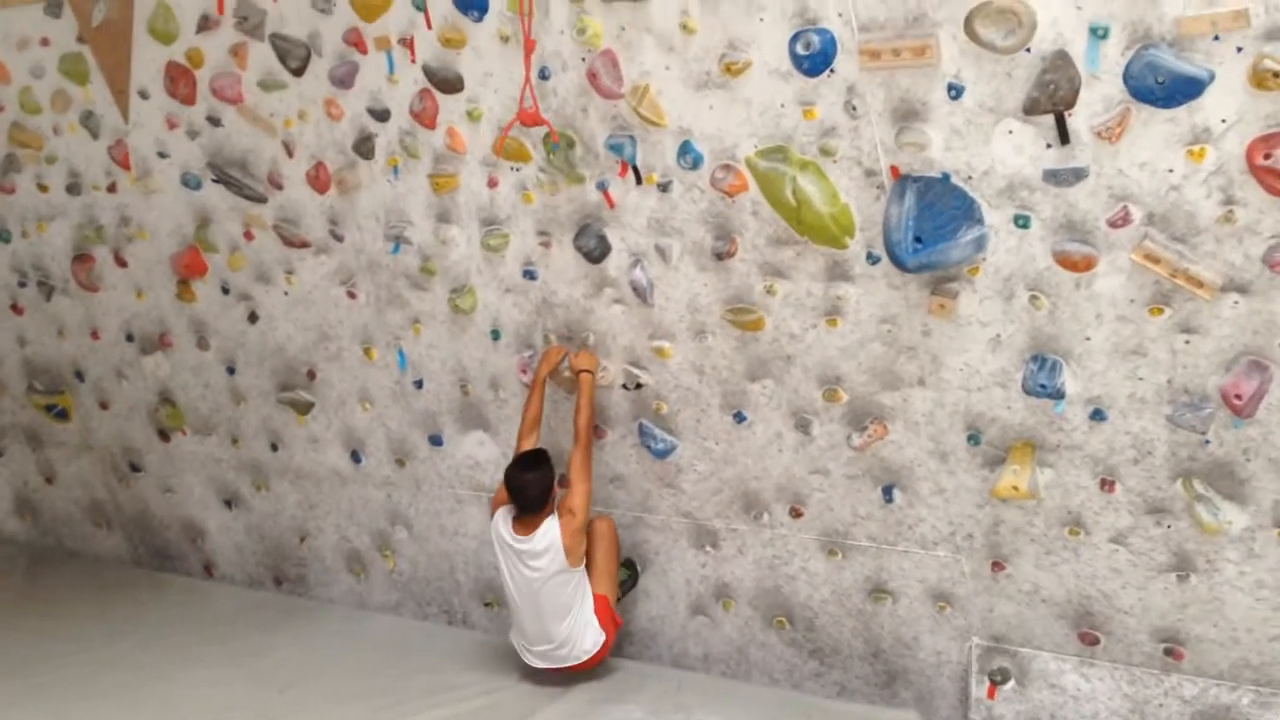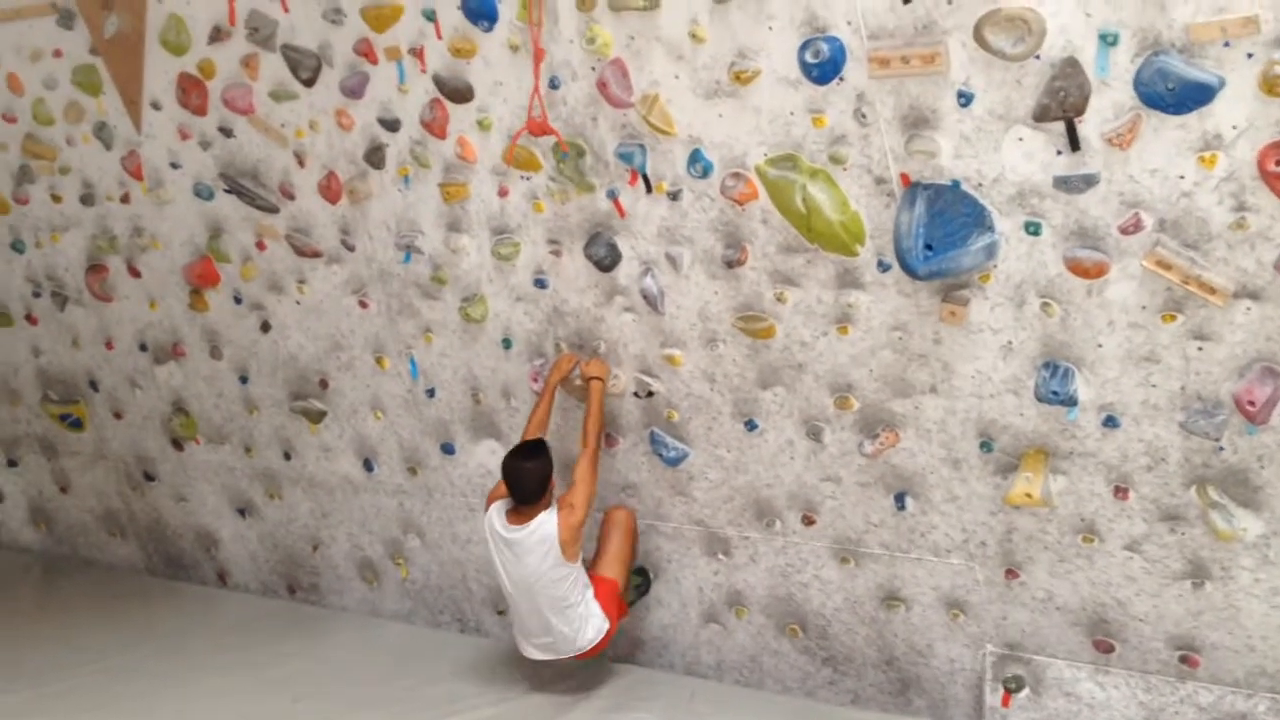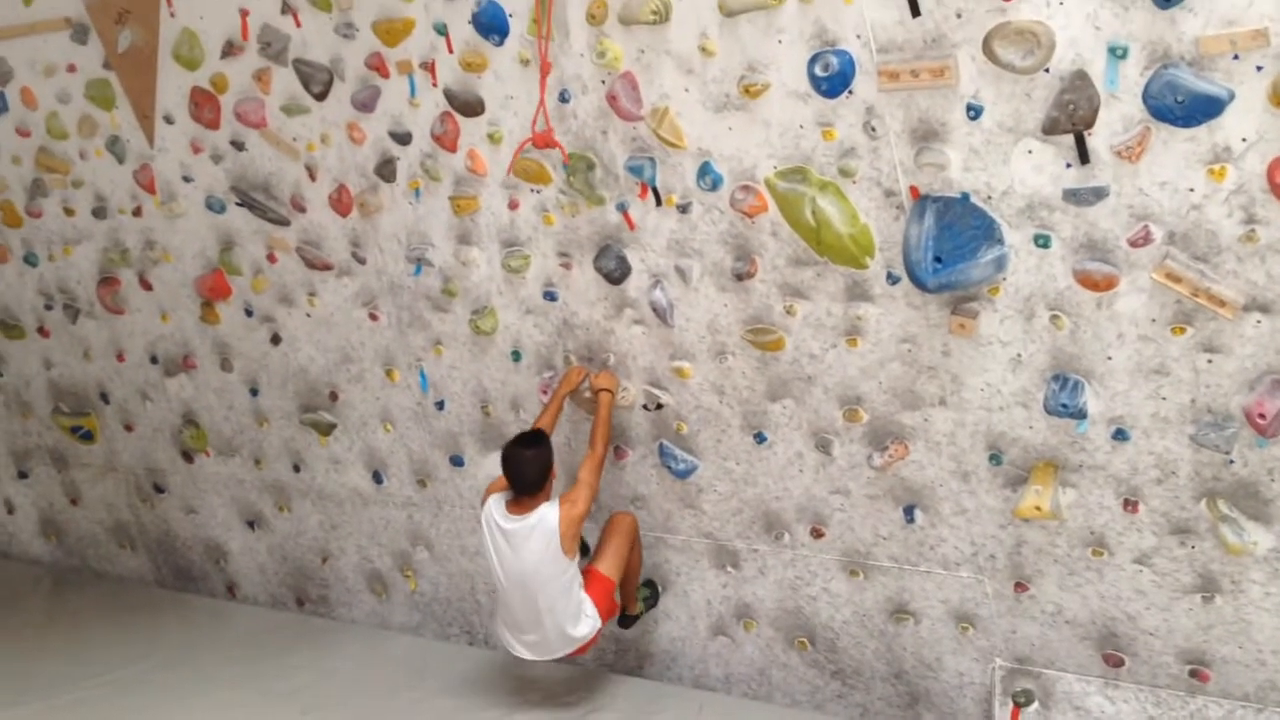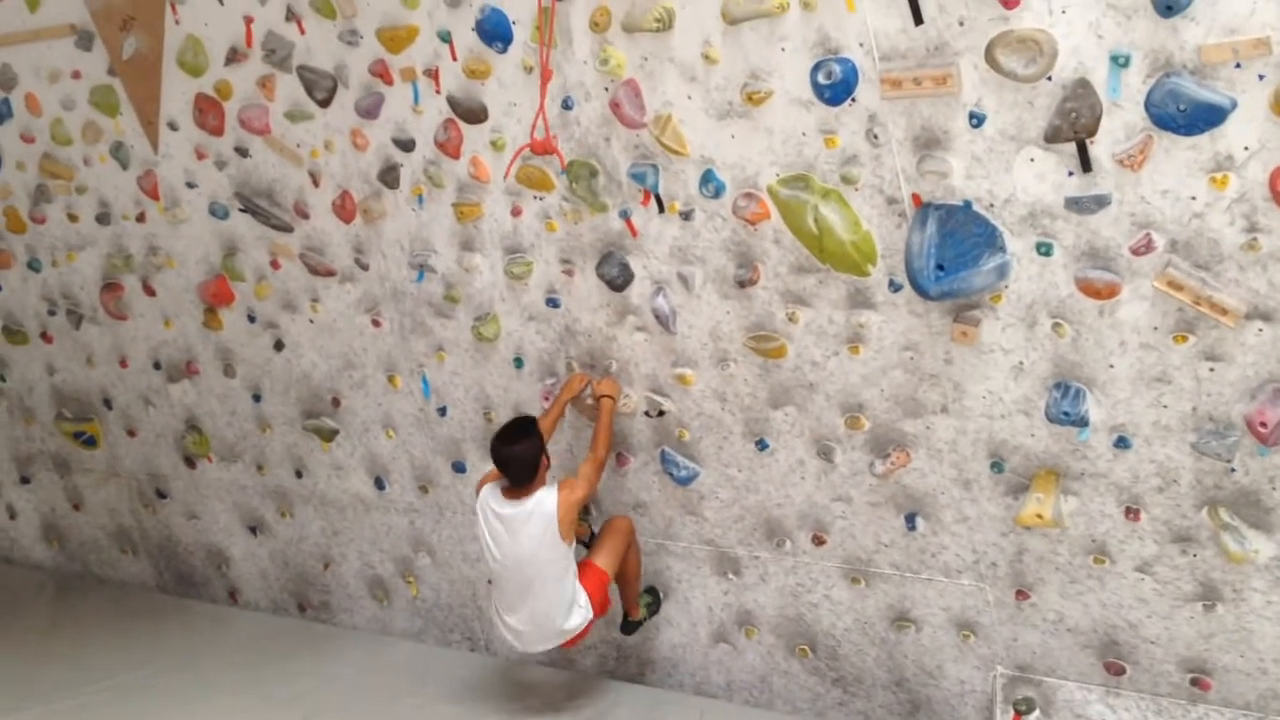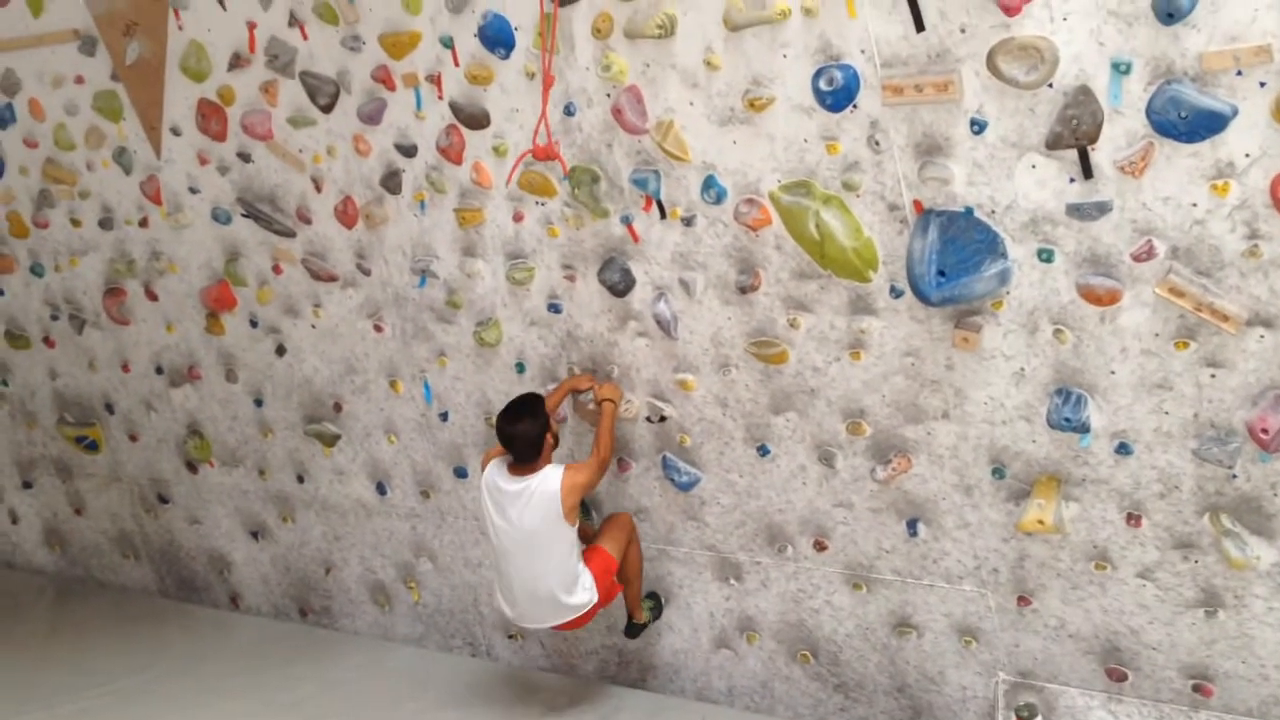
dt=0.2s
person 1, frame 1
left shoulder: (499, 518)
right shoulder: (567, 528)
left elbow: (526, 440)
right elbow: (582, 444)
left wrist: (541, 373)
right wrist: (585, 375)
left hip: (532, 656)
right hip: (586, 653)
right knee: (601, 524)
right ankle: (613, 589)
person 1, frame 2
left shoulder: (494, 510)
right shoulder: (565, 522)
left elbow: (529, 441)
right elbow: (590, 447)
left wrist: (553, 380)
right wrist: (596, 382)
left hip: (532, 648)
right hip: (586, 641)
right knee: (620, 516)
right ankle: (625, 595)
person 1, frame 3
left shoulder: (492, 502)
right shoulder: (566, 515)
left elbow: (531, 443)
right elbow: (597, 453)
left wrist: (562, 391)
right wrist: (605, 394)
left hip: (516, 641)
right hip: (574, 638)
right knee: (623, 522)
right ankle: (631, 607)
person 1, frame 4
left shoulder: (486, 491)
right shoulder: (564, 501)
left elbow: (522, 446)
right elbow: (598, 456)
left wrist: (564, 397)
right wrist: (607, 400)
left hip: (511, 630)
right hip: (566, 629)
right knee: (621, 526)
right ankle: (634, 613)
person 1, frame 5
left shoulder: (490, 467)
right shoulder: (568, 481)
left elbow: (523, 427)
right elbow: (601, 456)
left wrist: (566, 386)
right wrist: (608, 403)
left hip: (515, 609)
right hip: (571, 609)
right knee: (623, 523)
right ankle: (638, 616)
